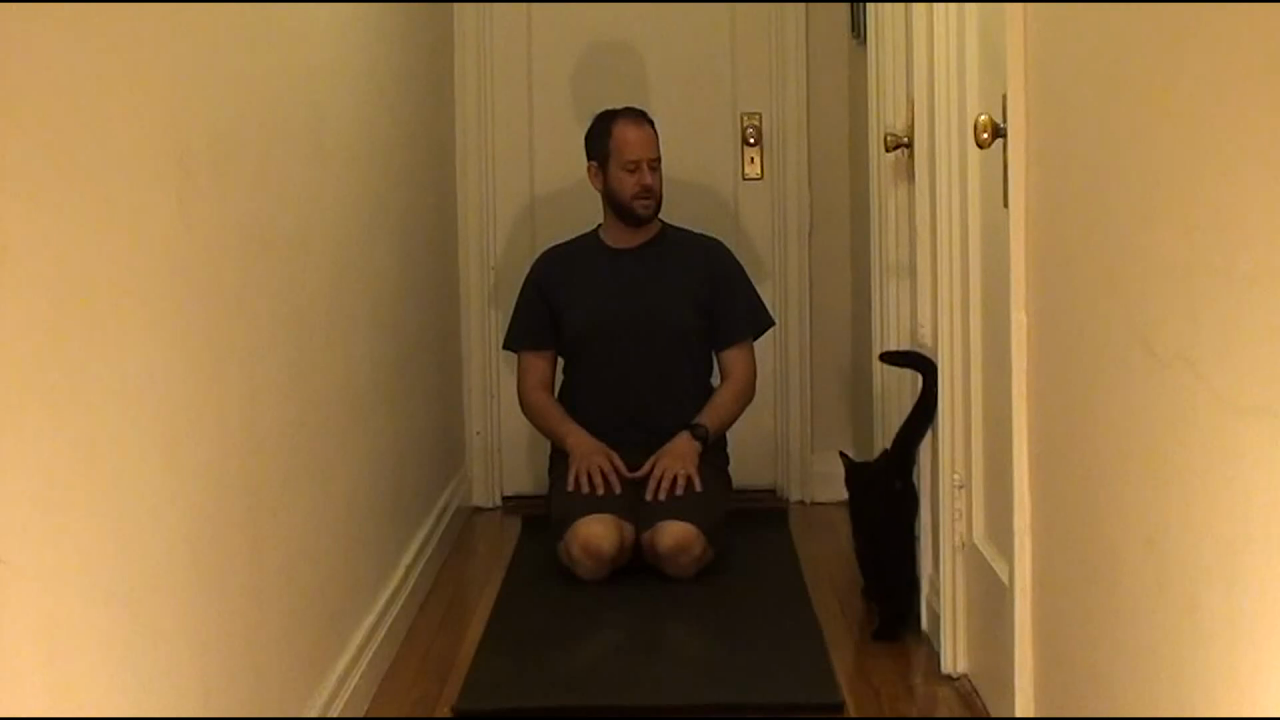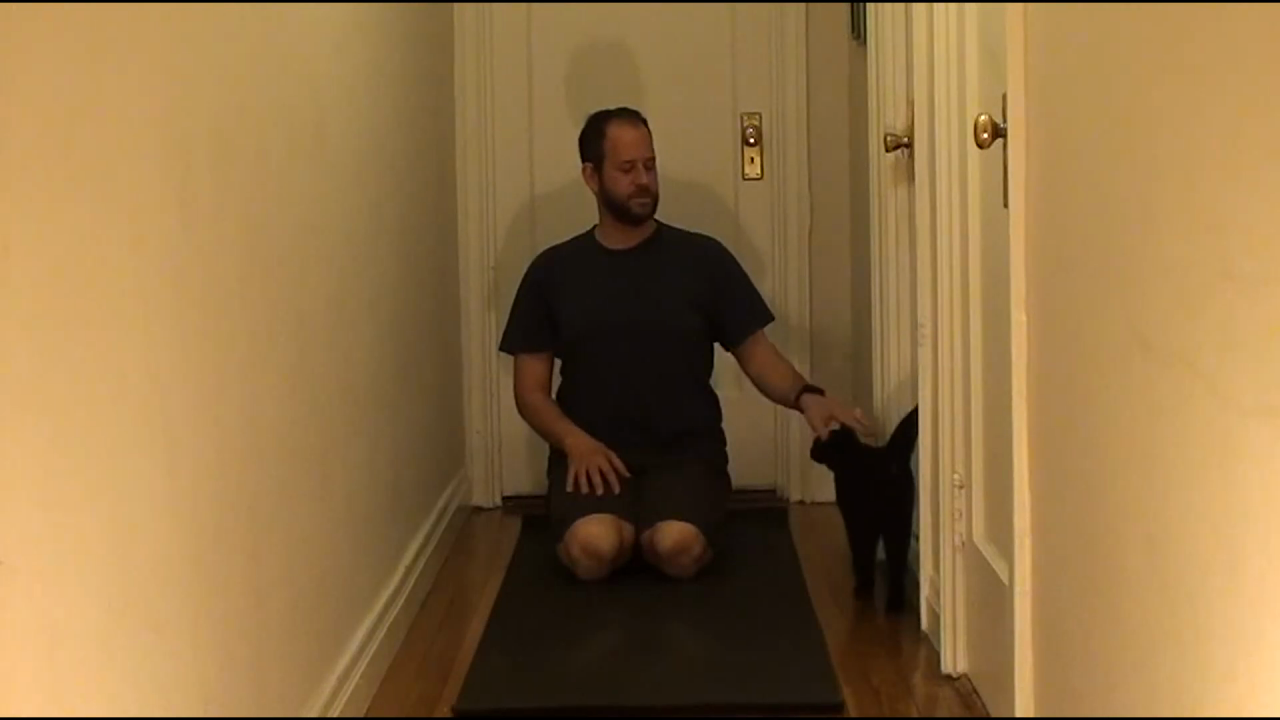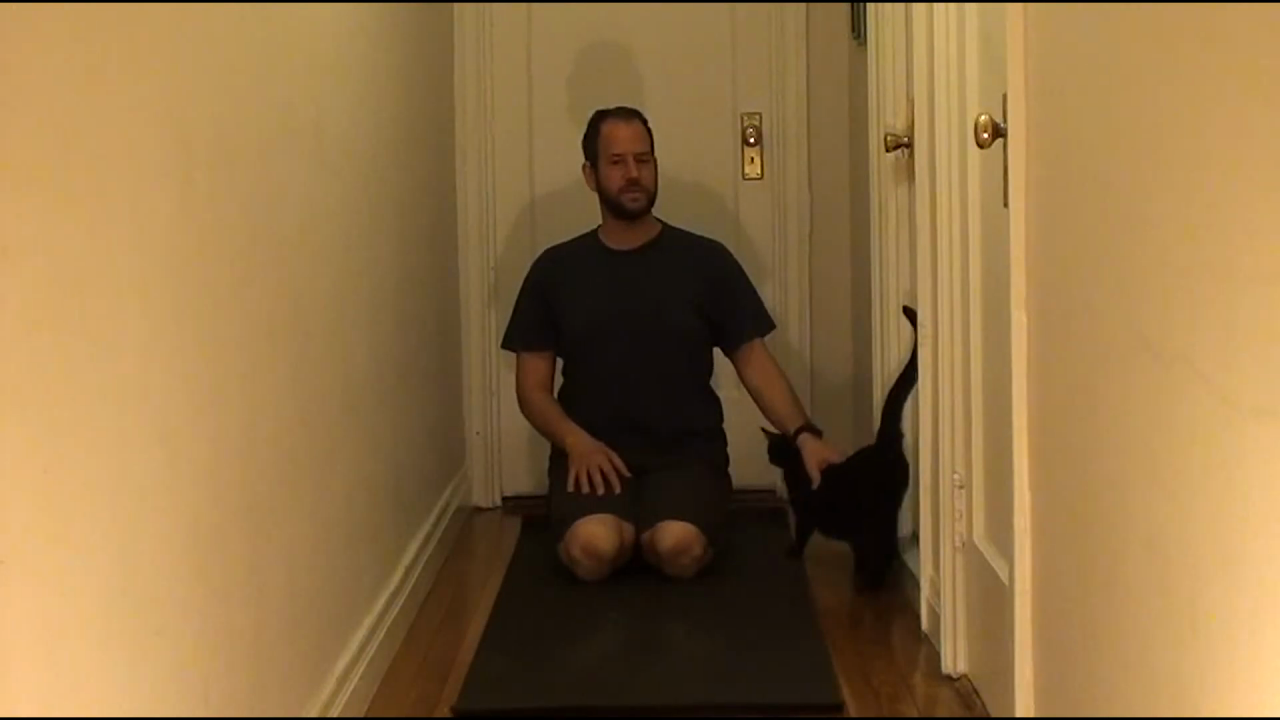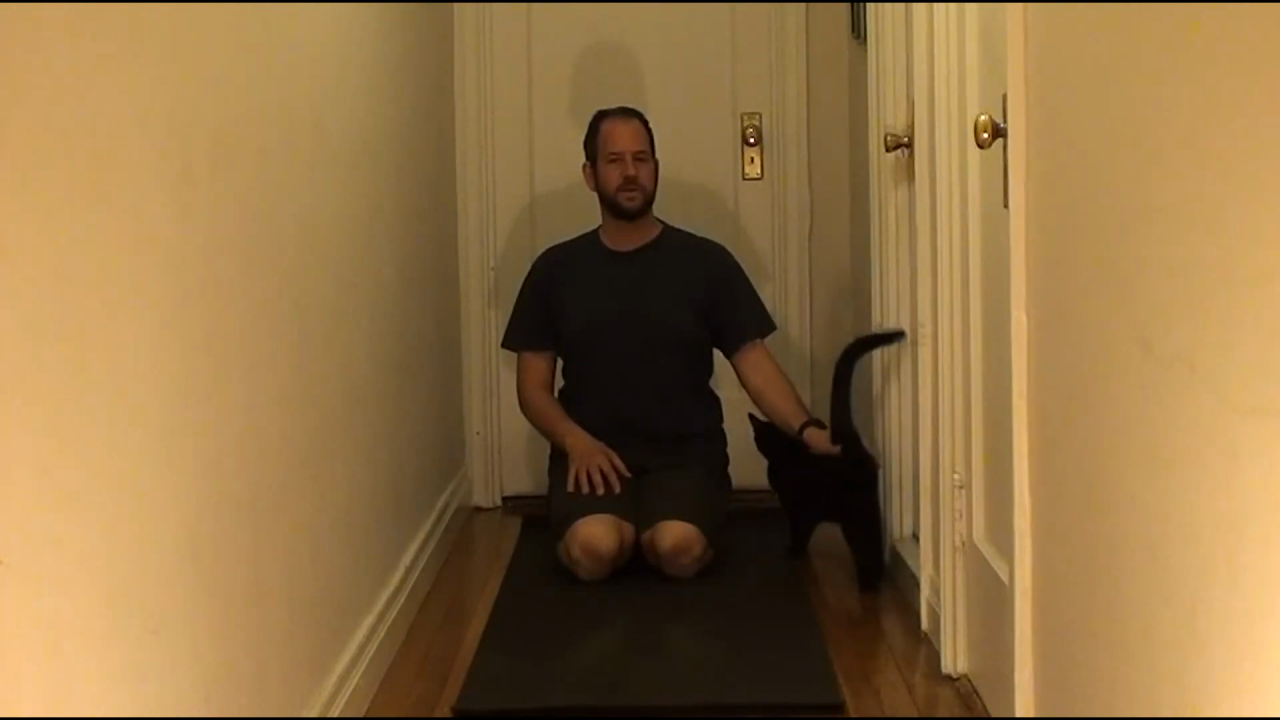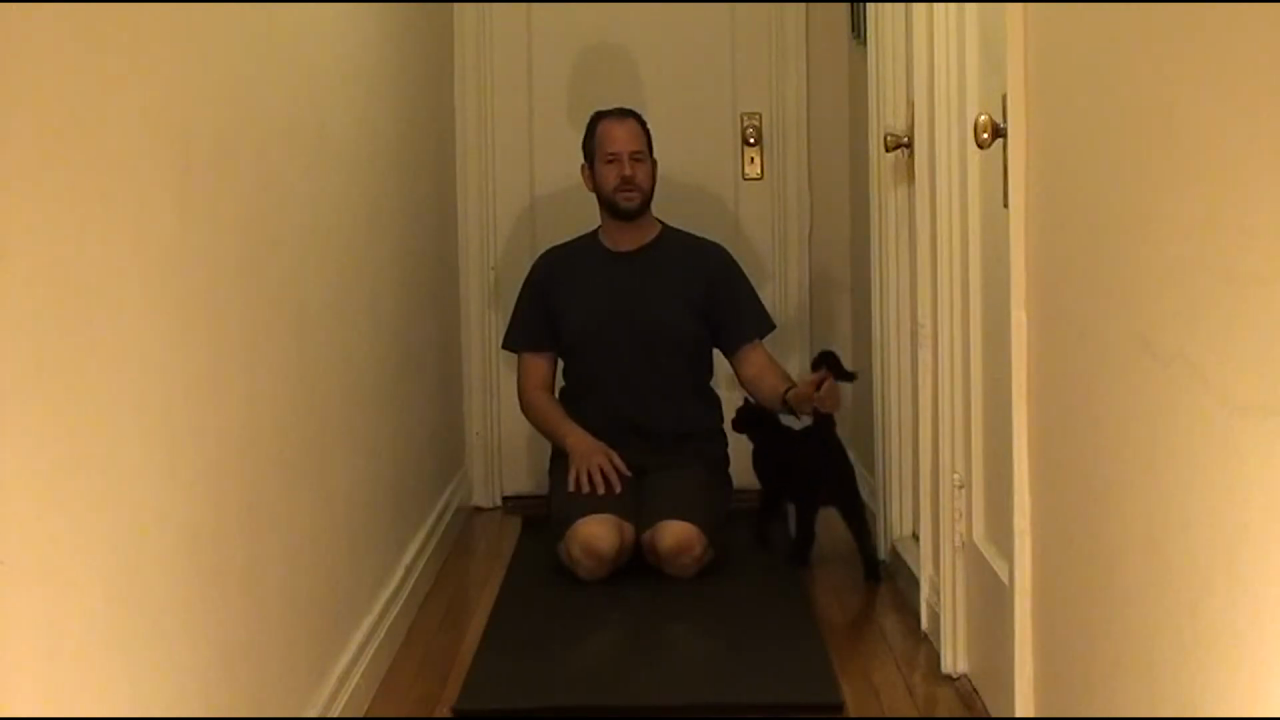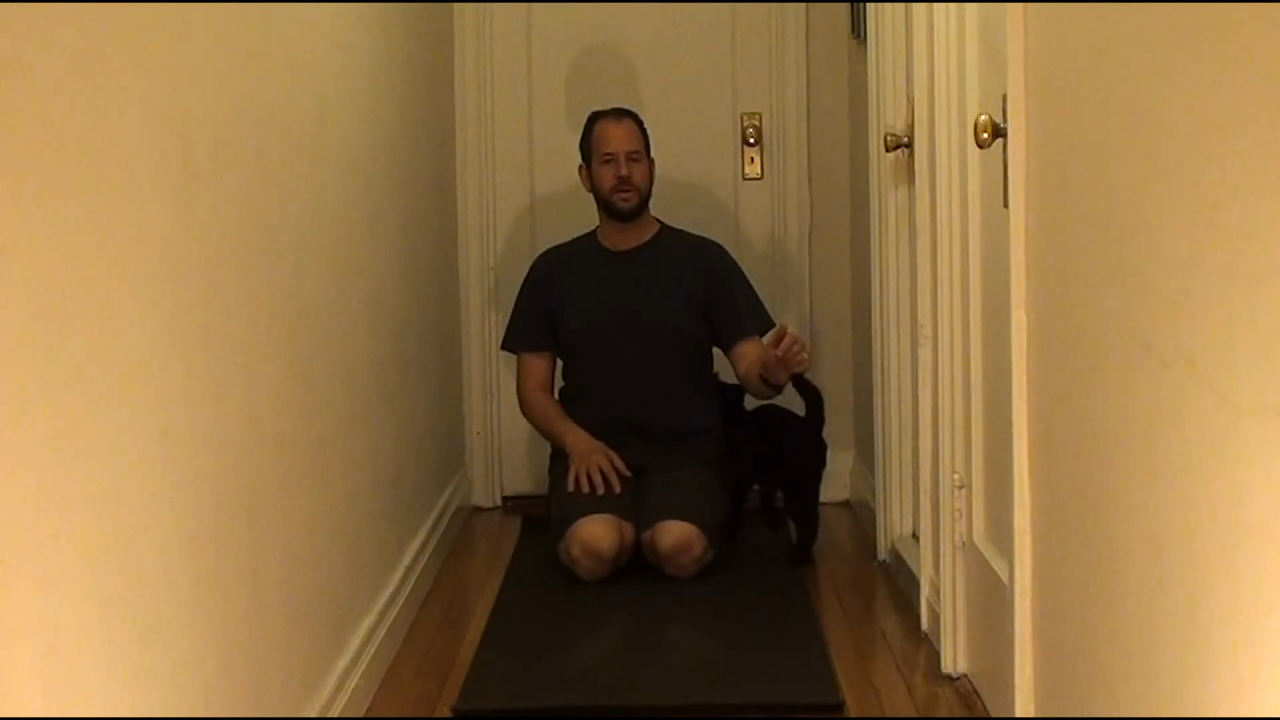
dt=0.5s
person 1, frame 1
left shoulder: (707, 259)
right shoulder: (556, 269)
left elbow: (740, 375)
right elbow: (534, 388)
left wrist: (693, 439)
right wrist: (577, 442)
left hip: (683, 449)
right hip: (593, 450)
left knee: (677, 547)
right knee: (592, 549)
left ankle: (653, 526)
right ankle: (624, 526)
person 1, frame 2
left shoulder: (703, 258)
right shoulder: (552, 270)
left elbow: (757, 355)
right elbow: (530, 390)
left wrist: (806, 396)
right wrist: (575, 441)
left hip: (687, 449)
right hip: (595, 451)
left knee: (677, 549)
right knee: (592, 550)
left ankle: (649, 529)
right ankle: (616, 528)
person 1, frame 3
left shoulder: (706, 261)
right shoulder: (555, 270)
left elbow: (755, 364)
right elbow: (533, 388)
left wrist: (804, 434)
right wrist: (576, 441)
left hip: (688, 449)
right hip: (593, 450)
left knee: (678, 548)
right knee: (593, 550)
left ankle: (663, 524)
right ankle: (623, 526)
person 1, frame 4
left shoulder: (706, 262)
right shoulder: (555, 269)
left elbow: (755, 364)
right elbow: (533, 387)
left wrist: (808, 429)
right wrist: (575, 441)
left hip: (686, 450)
right hip: (593, 450)
left knee: (678, 549)
right knee: (594, 550)
left ankle: (649, 530)
right ankle: (623, 529)
person 1, frame 5
left shoulder: (705, 262)
right shoulder: (555, 270)
left elbow: (753, 365)
right elbow: (534, 389)
left wrist: (794, 396)
right wrist: (576, 441)
left hip: (687, 449)
right hip: (593, 450)
left knee: (679, 549)
right knee: (594, 548)
left ankle: (670, 521)
right ankle: (622, 528)
person 1, frame 6
left shoulder: (704, 260)
right shoulder: (554, 270)
left elbow: (749, 368)
right elbow: (533, 390)
left wrist: (774, 371)
right wrist: (577, 441)
left hip: (686, 449)
right hip: (592, 449)
left knee: (679, 548)
right knee: (594, 549)
left ankle: (654, 530)
right ankle: (623, 528)
